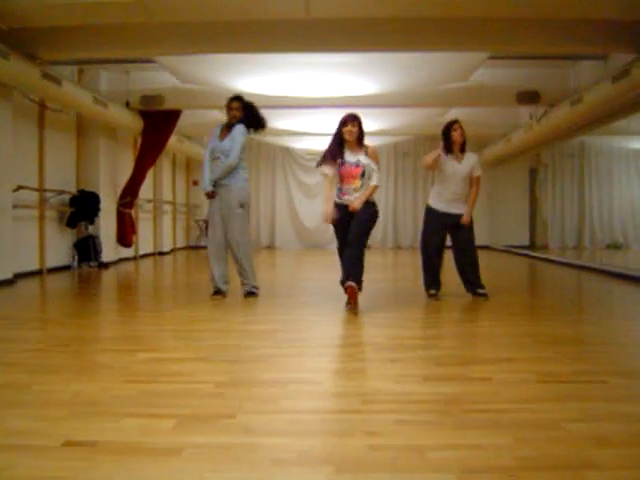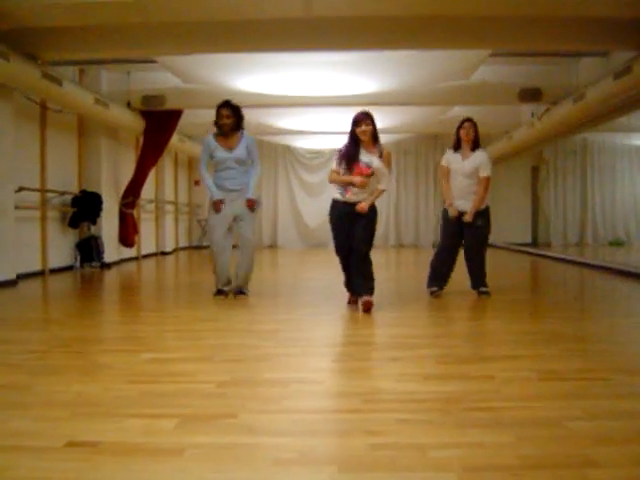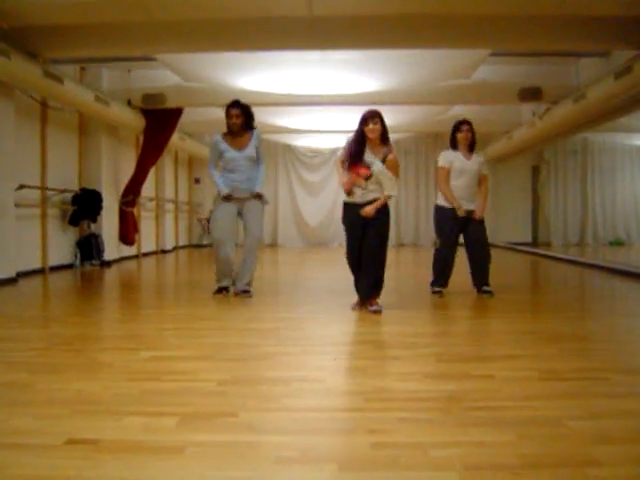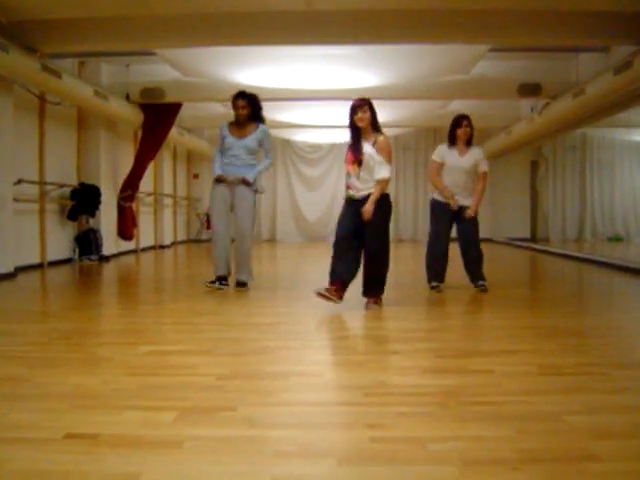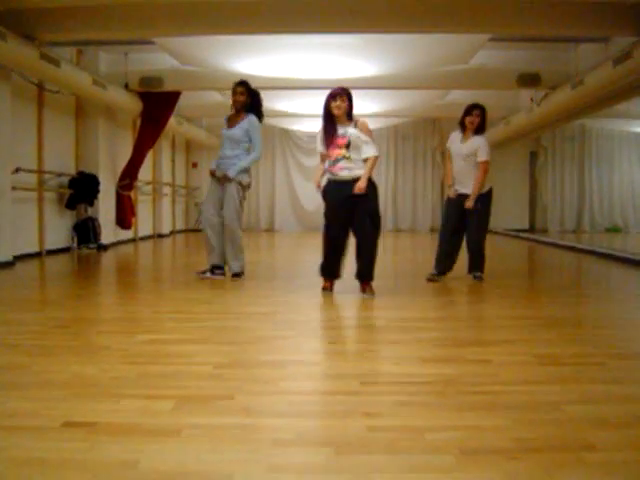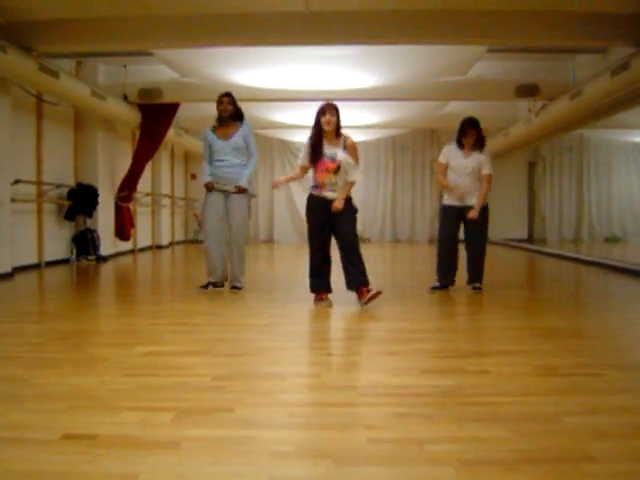
dt=0.5s
person 1, frame 1
left shoulder: (369, 152)
right shoulder: (334, 153)
left elbow: (375, 181)
right elbow: (330, 181)
left wrist: (360, 201)
right wrist: (328, 206)
left hip: (364, 206)
right hip: (341, 208)
left knee: (355, 242)
right knee: (345, 248)
left ankle: (352, 283)
right ankle: (351, 292)
person 1, frame 2
left shoulder: (383, 153)
right shoulder: (346, 151)
left elbow: (383, 184)
right elbow: (332, 176)
left wrist: (368, 202)
right wrist: (352, 180)
left hip: (365, 208)
right hip: (341, 207)
left knee: (361, 250)
right knee: (344, 250)
left ankle: (365, 293)
right ankle: (353, 291)
person 1, frame 3
left shoulder: (388, 157)
right shoulder: (354, 146)
left elbow: (390, 190)
right elbow: (340, 163)
left wrist: (374, 207)
right wrist: (343, 178)
left hip: (375, 208)
right hip: (351, 207)
left knee: (374, 252)
right knee: (354, 253)
left ankle: (370, 297)
right ankle: (363, 294)
person 1, frame 4
left shoulder: (380, 141)
right shoulder: (355, 140)
left elbow: (384, 176)
left wrist: (372, 203)
left hip: (374, 202)
right hip: (352, 201)
left knee: (374, 249)
right knee: (343, 241)
left ankle: (374, 294)
right ankle: (336, 287)
person 1, frame 5
left shoulder: (359, 126)
right shoulder: (325, 132)
left elbow: (372, 155)
right elbow: (324, 160)
left wrist: (364, 179)
right wrist: (318, 177)
left hip: (360, 185)
right hip: (335, 186)
left knee: (366, 233)
right knee: (333, 233)
left ankle: (365, 281)
right ankle: (328, 278)
person 1, frame 6
left shoulder: (348, 144)
right shoulder: (312, 144)
left elbow: (352, 176)
right elbow: (303, 169)
left wrist: (342, 198)
right wrist: (285, 179)
left hip: (340, 202)
right hip: (316, 202)
left knee: (349, 243)
right knee: (318, 247)
left ankle: (362, 288)
right ankle: (321, 291)
person 2, frame 1
left shoulder: (240, 129)
right shoulder: (218, 129)
left elbow: (232, 160)
right elbow: (208, 157)
left wrist: (212, 180)
right wrist: (206, 185)
left hip: (235, 189)
right hip: (218, 189)
left knee: (237, 238)
right knee: (216, 238)
left ankle: (250, 285)
right ankle: (220, 285)
person 2, frame 2
left shoulder: (246, 138)
right shoulder: (210, 141)
left elbow: (255, 166)
right elbow: (203, 169)
left wrist: (251, 193)
right wrist: (214, 194)
left hip: (243, 195)
right hip: (221, 195)
left knee: (247, 239)
right knee: (218, 239)
left ankle: (240, 284)
right ankle: (223, 284)
person 2, frame 3
left shoulder: (254, 136)
right shoulder: (218, 141)
right elbow: (212, 168)
left wrist: (259, 187)
right wrist: (222, 189)
left hip: (252, 195)
right hip: (228, 195)
left knee: (254, 236)
right knee: (220, 236)
left ankle: (243, 284)
right ankle: (224, 282)
person 2, frame 4
left shoulder: (261, 130)
right shoulder: (225, 128)
left elbow: (268, 158)
left wrist: (252, 175)
right wrist: (216, 171)
left hip: (245, 183)
right hip: (223, 181)
left knee: (244, 228)
right knee: (219, 227)
left ankle: (242, 277)
right ankle: (222, 275)
person 2, frame 5
left shoulder: (251, 121)
right shoulder: (228, 120)
left elbow: (257, 152)
left wrist: (233, 171)
right wrist: (214, 165)
left hip: (237, 175)
right hip: (219, 174)
left knee: (231, 219)
right knee: (209, 215)
left ankle: (237, 268)
right ankle: (217, 265)
person 2, frame 6
left shoulder: (244, 128)
right shoulder: (209, 133)
left elbow: (254, 156)
right elbow: (206, 160)
left wrist: (245, 180)
right wrist: (206, 178)
left hip: (238, 186)
right hip: (216, 185)
left knee: (238, 232)
right knee: (213, 230)
left ankle: (236, 280)
right ankle: (215, 278)
person 3, frame 1
left shoulder: (472, 158)
right shoulder: (440, 157)
left elbow: (474, 187)
right elbow: (426, 164)
left wrist: (469, 212)
right wrist: (440, 149)
left hip: (461, 213)
right hip: (437, 210)
left knee: (467, 250)
right knee: (432, 249)
left ankle: (475, 286)
right ankle: (432, 287)
person 3, frame 2
left shoulder: (482, 156)
right shoulder: (450, 155)
left elbow: (483, 187)
right elbow: (444, 180)
left wrist: (471, 212)
right wrist: (450, 205)
left hip: (477, 211)
right hip: (452, 209)
left knee: (475, 249)
right knee: (446, 247)
left ankle: (480, 285)
right ankle: (435, 284)
person 3, frame 3
left shoulder: (479, 158)
right shoulder: (447, 155)
left elbow: (483, 185)
right elbow: (442, 183)
left wrist: (481, 208)
right wrist: (456, 205)
left hip: (473, 210)
right hip: (447, 209)
left knee: (480, 247)
right knee: (446, 247)
left ankle: (482, 284)
right ankle: (438, 284)
person 3, frame 4
left shoulder: (477, 153)
right shoulder: (443, 150)
left elbow: (482, 181)
right elbow: (432, 175)
left wrist: (473, 206)
right wrist: (449, 197)
left hip: (468, 205)
right hip: (442, 203)
left knee: (471, 242)
right knee: (438, 242)
left ankle: (478, 279)
right ankle: (435, 279)
person 3, frame 5
left shoulder: (481, 141)
right shoulder: (454, 136)
left elbow: (482, 172)
left wrist: (472, 198)
right wrist: (450, 186)
left hip: (478, 195)
right hip: (456, 193)
left knee: (475, 234)
right knee: (449, 230)
left ankle: (477, 270)
right ankle: (440, 269)
person 3, frame 6
left shoulder: (483, 156)
right shoulder: (449, 150)
left elbow: (486, 184)
right elbow: (439, 177)
left wrist: (477, 208)
right wrist: (454, 189)
left hip: (475, 206)
right hip: (451, 206)
left knee: (476, 245)
right knee: (445, 243)
left ankle: (475, 280)
right ankle: (443, 280)
